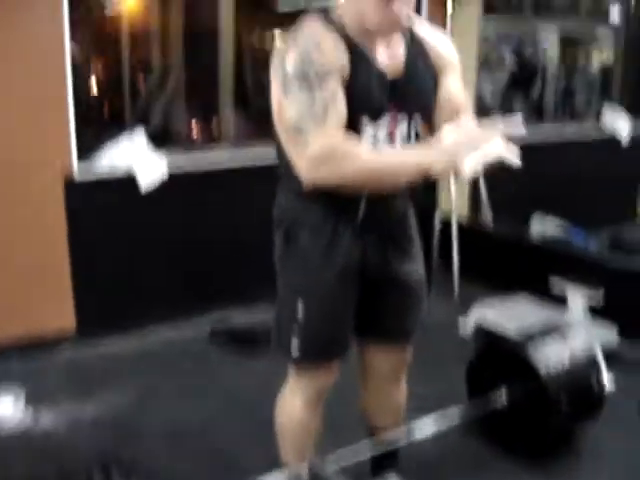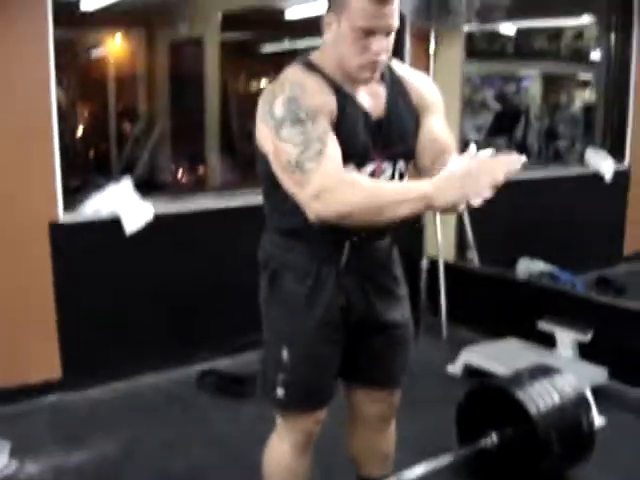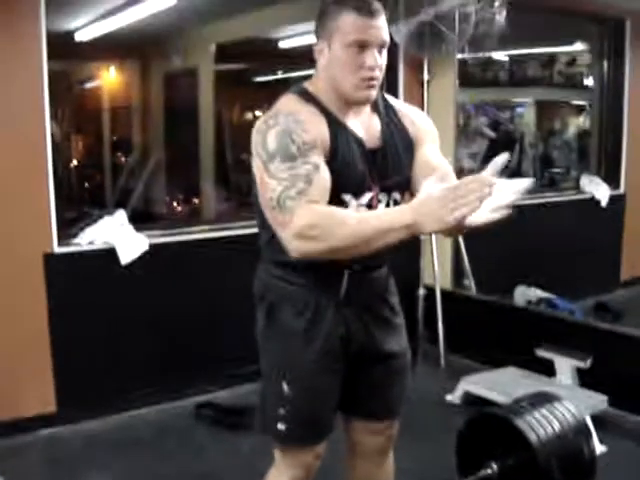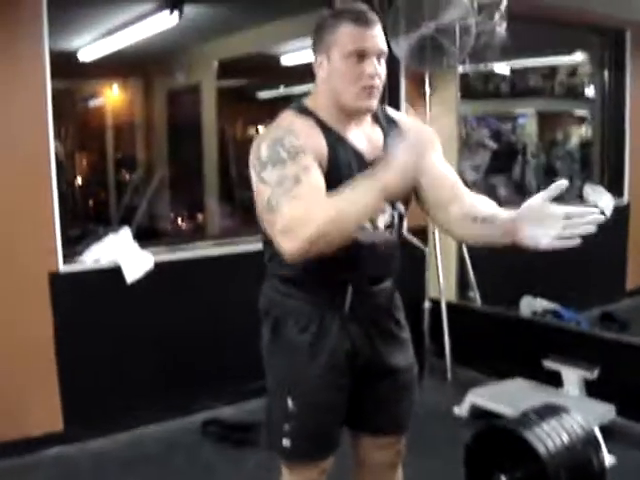
dt=0.2s
person 1, frame 1
left shoulder: (433, 49)
right shoulder: (313, 49)
left elbow: (463, 130)
right elbow: (318, 162)
left wrist: (475, 145)
right wrist: (433, 160)
left hip: (392, 226)
right hip: (320, 230)
left knee: (392, 365)
right knee: (313, 379)
person 1, frame 2
left shoulder: (414, 90)
right shoulder: (296, 96)
left elbow: (446, 167)
right elbow: (323, 199)
left wrist: (470, 180)
right wrist: (434, 191)
left hip: (377, 264)
right hip: (306, 275)
left knee: (380, 407)
right knee: (300, 422)
person 1, frame 3
left shoulder: (408, 121)
right shoulder: (290, 124)
left elbow: (442, 198)
right elbow: (304, 232)
left wrist: (472, 203)
right wrist: (416, 217)
left hip: (375, 294)
right hip: (302, 303)
left knee: (378, 438)
person 1, frame 4
left shoulder: (409, 131)
right shoulder: (290, 137)
left elbow: (458, 209)
right elbow: (297, 237)
left wrist: (516, 224)
right wrist: (387, 179)
left hip: (380, 307)
right hip: (308, 317)
